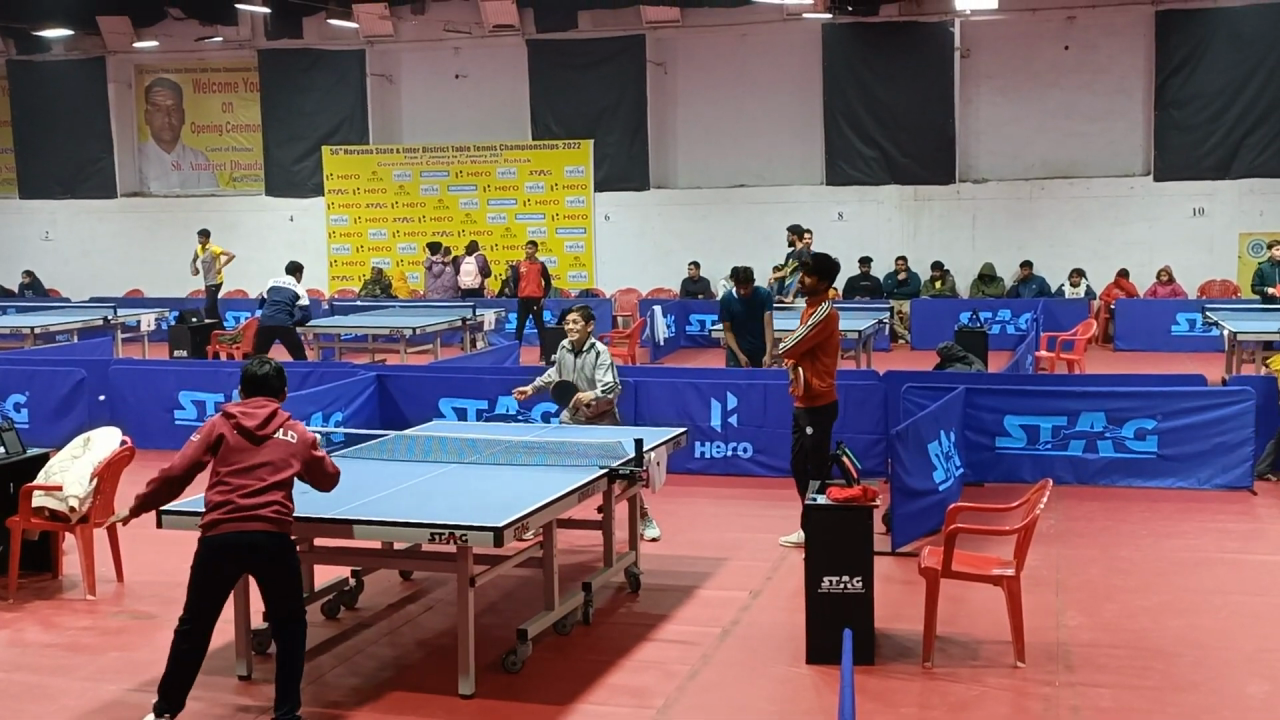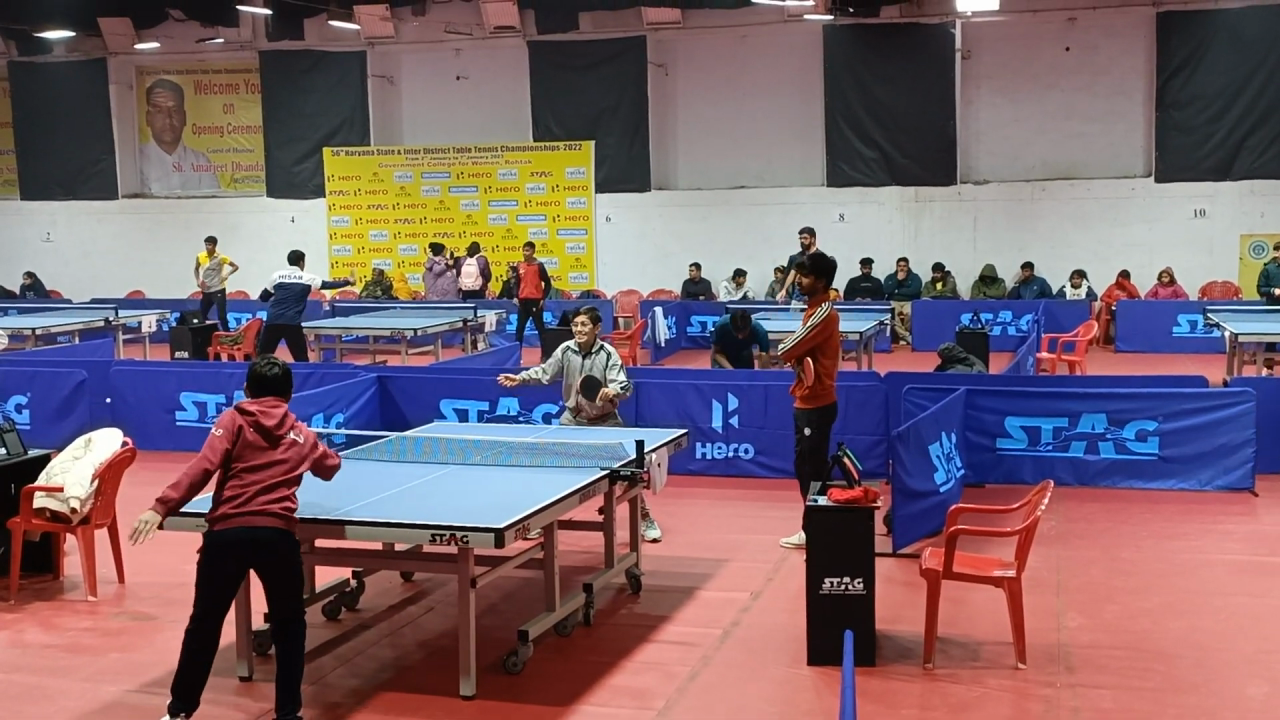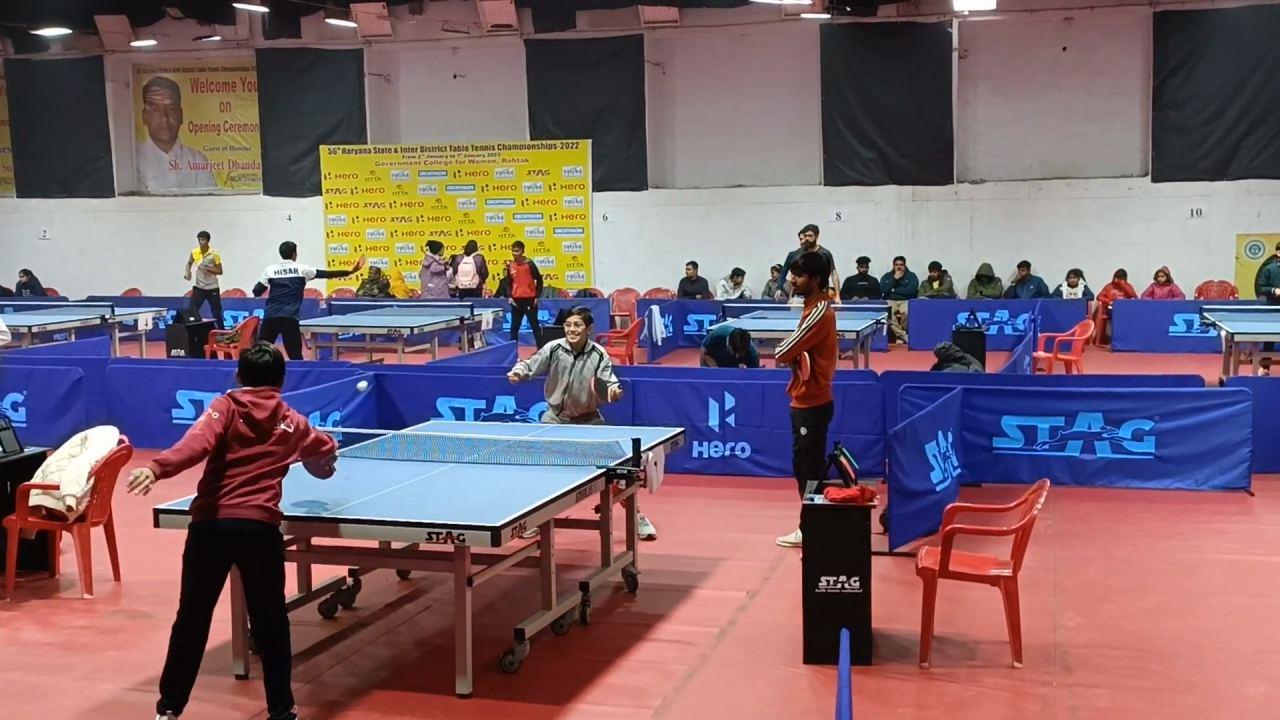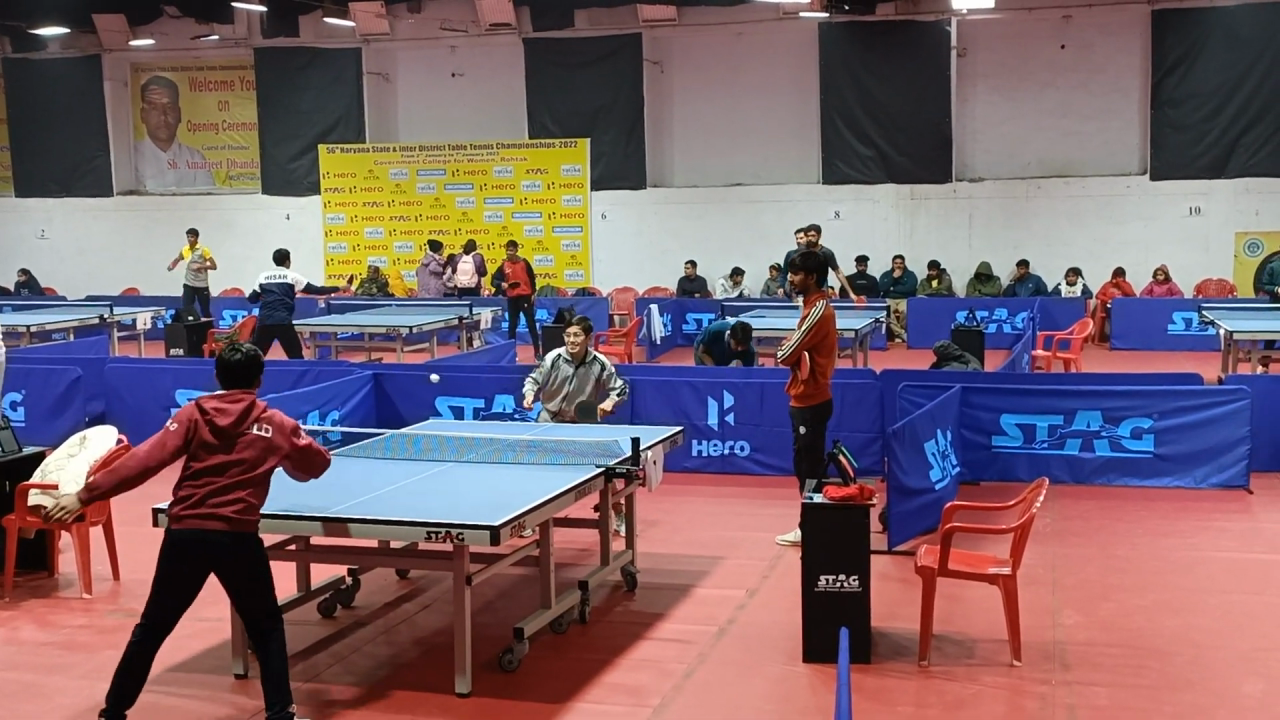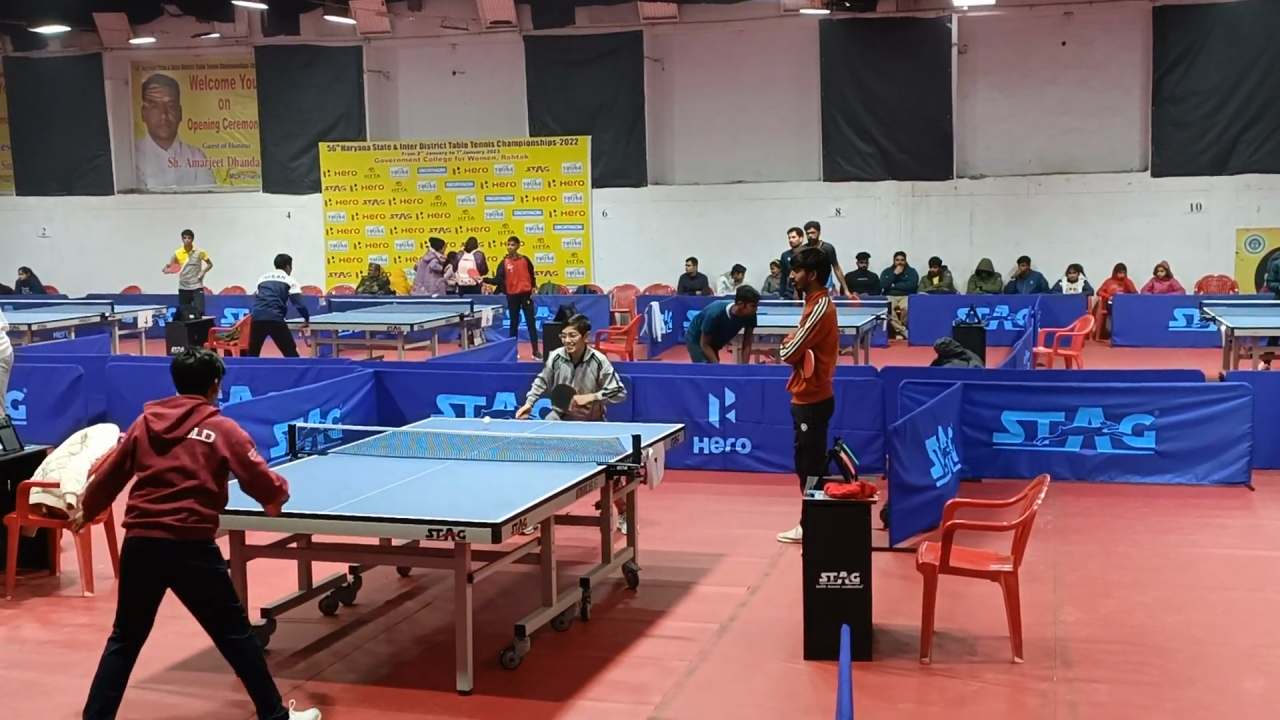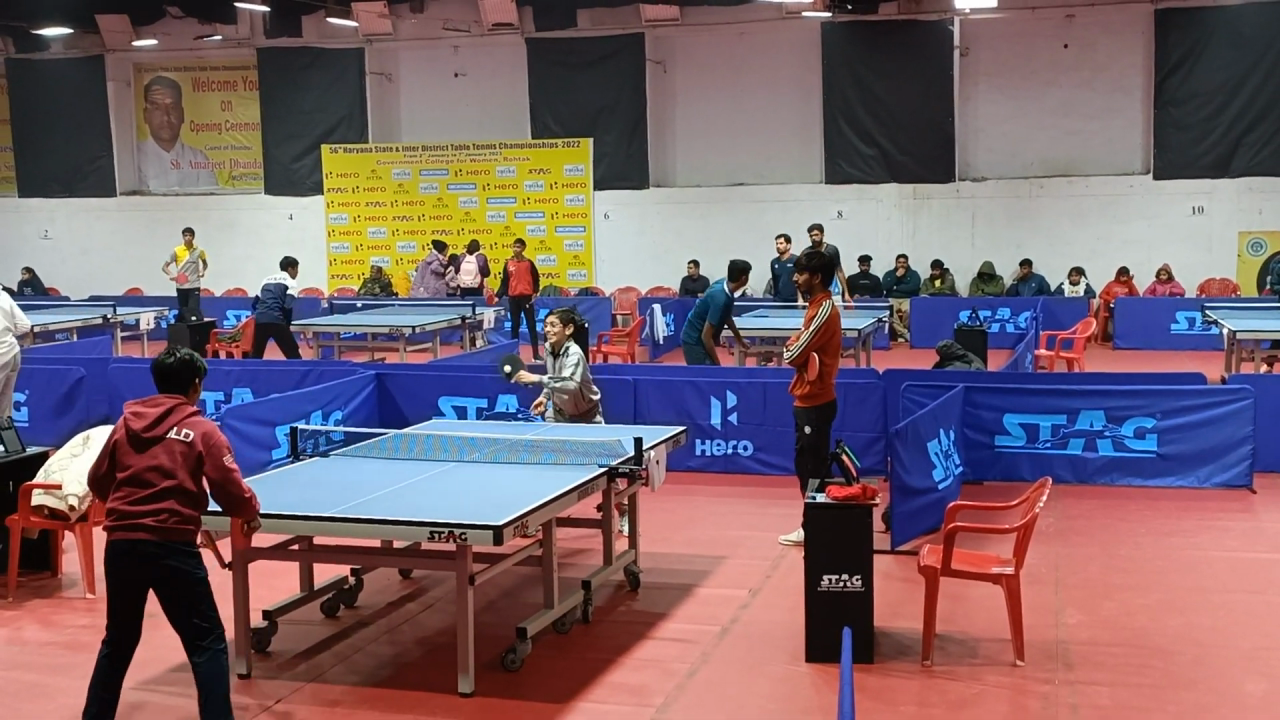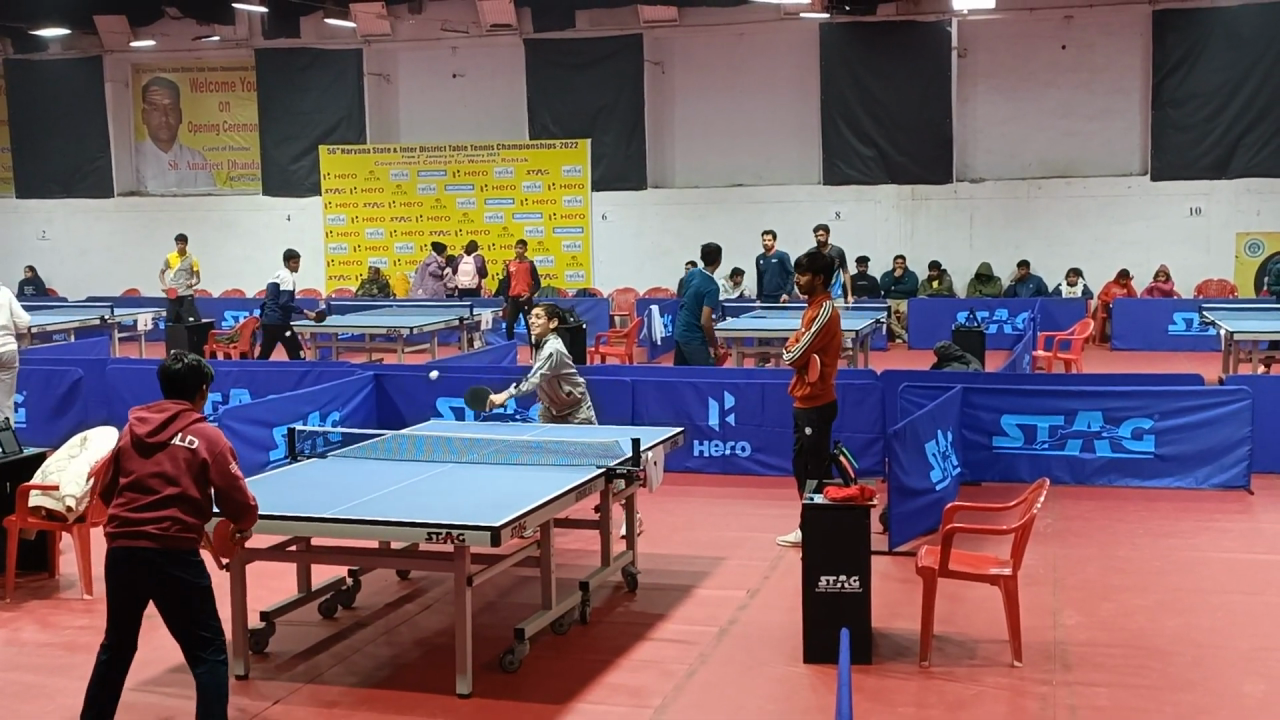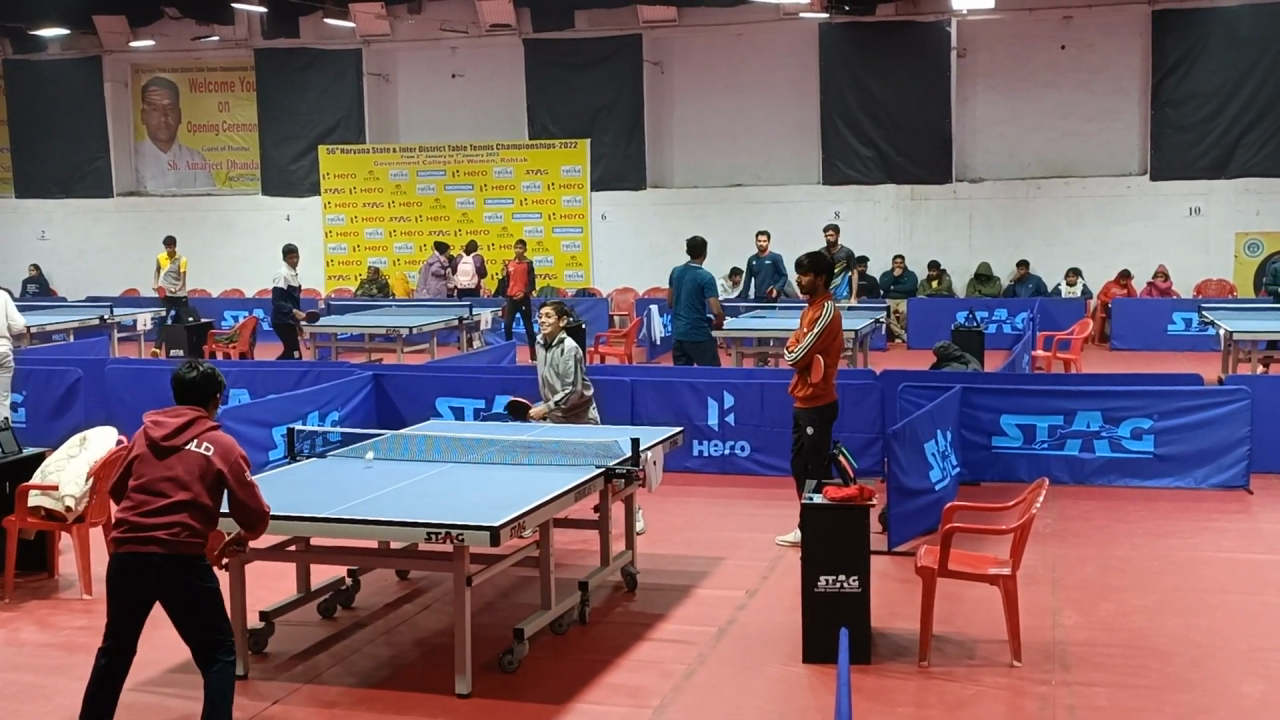
dt=0.2s
person 1, frame 1
left shoulder: (220, 424)
right shoulder: (297, 433)
left elbow: (176, 474)
right elbow: (329, 479)
left wrist: (135, 508)
left hip: (221, 537)
right hip: (272, 537)
left knee: (193, 626)
right knee: (290, 627)
person 1, frame 2
left shoulder: (233, 419)
right shoulder: (302, 434)
left elbow: (203, 467)
right elbow: (331, 466)
left wrist: (161, 507)
left hip: (227, 533)
right hip: (277, 535)
left knee: (204, 624)
right knee: (289, 628)
person 1, frame 3
left shoulder: (227, 406)
right shoulder: (293, 421)
left elbow: (198, 442)
right elbow: (325, 454)
left wrist: (154, 469)
left hip: (211, 525)
right hip: (261, 528)
left knee: (190, 620)
right knee: (271, 626)
person 1, frame 4
left shoulder: (192, 415)
right shoulder: (274, 424)
left elbow: (144, 460)
right elbow: (316, 462)
left wrist: (87, 495)
right wrist: (286, 458)
left hip: (185, 535)
right hip: (238, 538)
left knee: (151, 627)
right knee: (266, 628)
person 1, frame 5
left shoulder: (142, 424)
right shoulder: (222, 429)
left elbow: (106, 479)
right elbow: (265, 485)
left wrist: (86, 509)
right wrist: (280, 493)
left hip: (138, 545)
right hip: (190, 546)
left knee: (126, 637)
right knee: (235, 633)
person 1, frame 6
left shoulder: (125, 425)
right shoulder: (202, 430)
left elbow: (98, 483)
right elbow: (234, 495)
right wrist: (251, 515)
left hip: (121, 546)
right hip: (171, 547)
left knee: (117, 641)
right knee: (207, 644)
person 1, frame 7
left shoulder: (131, 430)
right shoulder: (208, 437)
left elbow: (107, 492)
right elbow: (240, 506)
right wrist: (241, 524)
left hip: (122, 551)
right hip: (173, 555)
left knee: (116, 647)
right knee: (208, 653)
person 1, frame 8
left shoulder: (145, 435)
right shoulder: (222, 446)
left elbow: (116, 490)
right elbow: (255, 517)
right wrist: (237, 541)
left hip: (126, 555)
right hip: (180, 559)
left knee: (114, 649)
right knee: (218, 655)
person 2, frame 1
left shoulder: (823, 313)
right shoulder: (812, 308)
left elbow: (786, 348)
left wrist: (789, 351)
right wrist: (794, 361)
left hip: (818, 403)
right hip: (804, 401)
left knee: (816, 470)
right knee: (800, 467)
person 2, frame 2
left shoulder: (823, 313)
right shoulder: (816, 309)
left elbow: (786, 351)
right elbow: (802, 350)
left wrist: (792, 350)
right wrist: (798, 358)
left hip: (816, 404)
right hip: (808, 401)
left knee: (814, 471)
right knee: (804, 468)
person 2, frame 3
left shoulder: (818, 313)
right shoulder: (816, 308)
left elbow: (783, 353)
right elbow: (800, 349)
left wrist: (786, 349)
right wrist: (795, 353)
left hip: (812, 403)
right hip: (807, 400)
left knee: (811, 469)
right knee: (803, 467)
left ankle: (813, 530)
right ankle: (810, 527)
person 2, frame 4
left shoulder: (817, 311)
right shoulder: (815, 307)
left elbow: (785, 355)
right elbow: (797, 348)
left wrist: (787, 349)
right wrist: (791, 349)
left hip: (810, 401)
right hip: (806, 398)
left knee: (810, 468)
right knee: (804, 466)
person 2, frame 5
left shoulder: (820, 308)
right shoulder: (815, 304)
left elbow: (789, 353)
right elbow: (797, 345)
left wrist: (788, 347)
right wrist: (791, 345)
left hip: (812, 399)
right hip: (806, 396)
left knee: (812, 466)
right knee: (805, 464)
person 2, frame 6
left shoulder: (824, 311)
right shoulder: (816, 307)
left elbow: (794, 355)
right elbow: (795, 346)
left wrist: (793, 351)
right wrist: (794, 349)
left hip: (815, 402)
right hip: (807, 399)
left knee: (815, 468)
right knee: (805, 466)
person 2, frame 7
left shoulder: (825, 312)
right shoulder: (812, 308)
left elbow: (795, 356)
right elbow: (793, 348)
left wrist: (792, 353)
right wrist: (793, 351)
left hip: (816, 403)
right hip: (804, 400)
left knee: (816, 469)
right knee: (802, 466)
person 2, frame 8
left shoulder: (826, 312)
right shoulder: (810, 309)
left elbow: (797, 357)
right elbow: (792, 347)
left wrist: (794, 353)
right wrist: (794, 351)
left hip: (817, 403)
right hip: (803, 400)
left knee: (816, 469)
right knee: (800, 465)
person 3, frame 1
left shoulder: (600, 352)
right shoulder: (564, 347)
left elbow: (611, 387)
left wrist: (592, 395)
right wrist: (533, 387)
left hip: (603, 419)
right hip: (573, 418)
left ankle: (645, 520)
person 3, frame 2
left shoulder: (608, 354)
right shoulder: (566, 350)
left elbow: (624, 386)
right elbow: (545, 371)
left wrist: (613, 391)
right wrist: (520, 378)
left hip: (605, 421)
right hip: (573, 419)
left ankle: (646, 521)
person 3, frame 3
left shoulder: (599, 355)
right shoulder: (554, 349)
left elbow: (612, 382)
right elbow: (529, 365)
left wrist: (614, 390)
right wrist: (518, 371)
left hip: (589, 420)
right hip: (556, 417)
left ankle: (636, 518)
person 3, frame 4
left shoulder: (600, 363)
right shoulder: (554, 358)
left elbow: (622, 388)
right elbow: (534, 379)
left wrist: (610, 401)
right wrist: (529, 394)
right hip: (551, 419)
left ankle: (620, 517)
person 3, frame 5
left shoulder: (598, 361)
right shoulder: (556, 357)
left elbow: (619, 392)
right elbow: (541, 381)
left wrist: (591, 397)
right wrist: (530, 402)
left hip: (590, 421)
right hip: (559, 418)
left knee: (611, 469)
right knee: (538, 464)
left ankle: (624, 515)
right ankle: (532, 515)
person 3, frame 6
left shoulder: (573, 354)
right shoulder: (550, 349)
left elbow: (569, 384)
left wrist: (534, 379)
right wrist: (545, 396)
left hip: (586, 418)
right hip: (559, 414)
left knee: (603, 468)
right knee: (542, 464)
left ankle: (625, 515)
right ankle: (536, 517)
person 3, frame 7
left shoulder: (552, 349)
right shoulder: (536, 342)
left elbow: (536, 381)
left wrist: (505, 395)
right wrist: (543, 398)
left hip: (575, 412)
right hip: (550, 412)
left knee: (600, 463)
right knee: (538, 464)
left ankle: (630, 510)
right ankle: (536, 518)
person 3, frame 8
left shoulder: (570, 348)
right shoulder: (540, 342)
left elbow: (573, 389)
left wrist: (546, 407)
right wrist: (542, 406)
left hip: (580, 413)
right hip: (552, 415)
left knee: (605, 462)
right knee: (541, 464)
left ankle: (632, 510)
right ankle: (536, 517)
